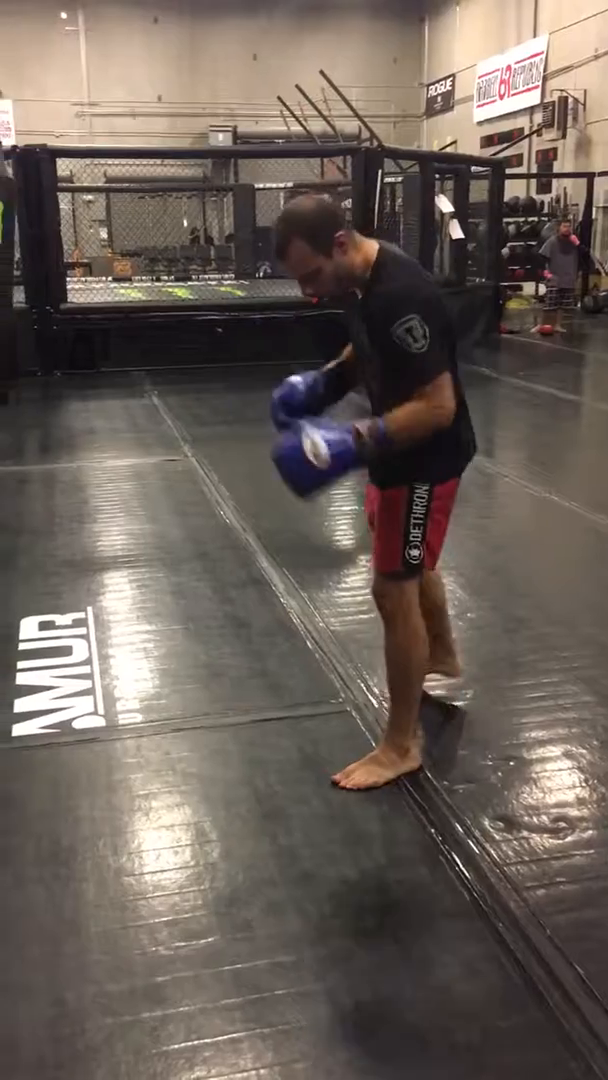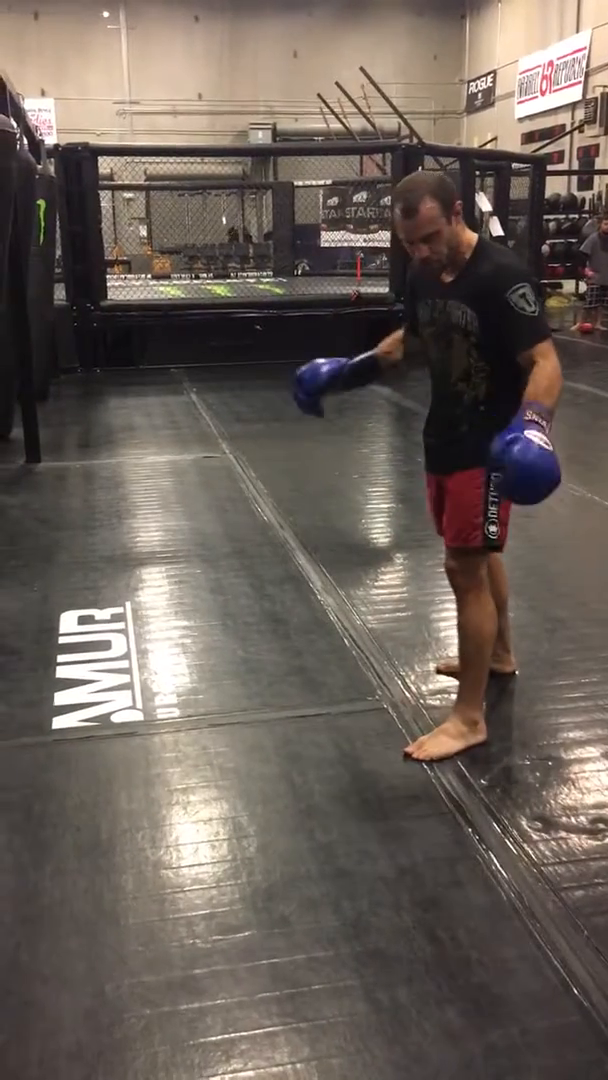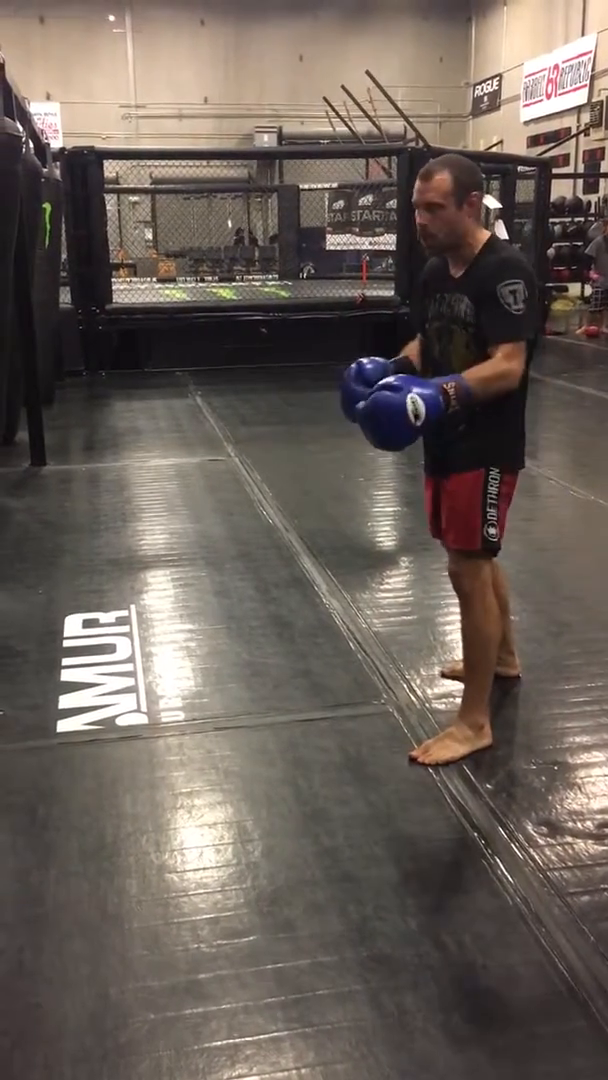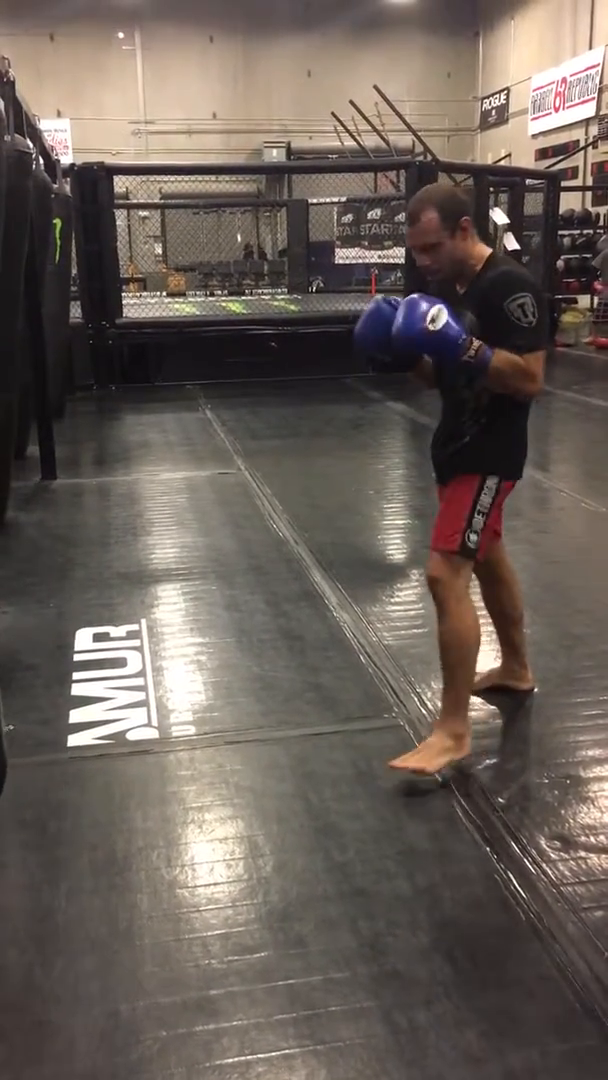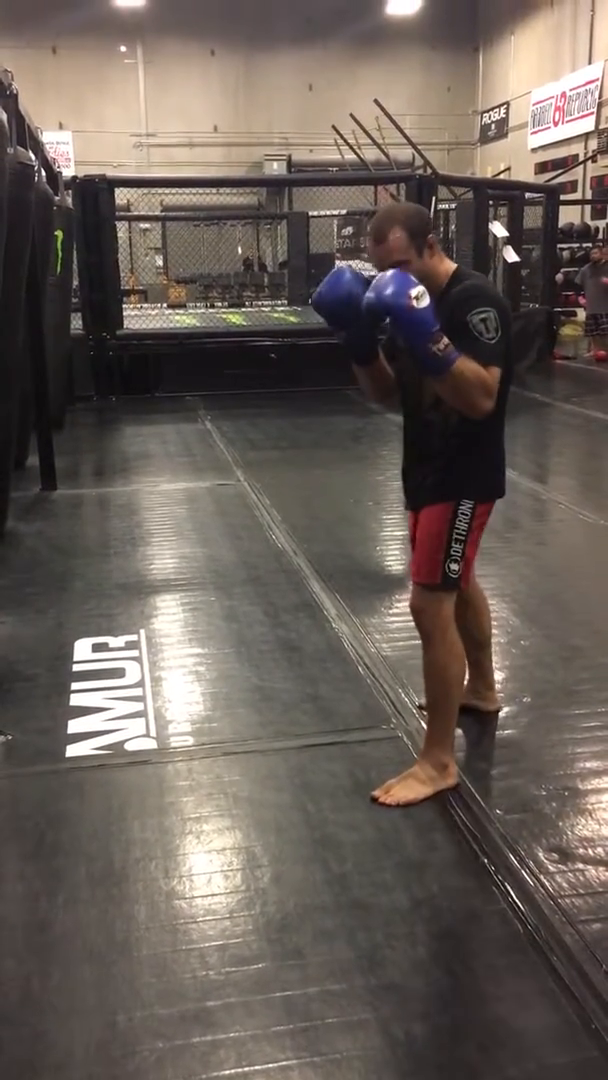
dt=1s
person 1, frame 1
left shoulder: (402, 295)
right shoulder: (359, 280)
left elbow: (438, 405)
left wrist: (353, 443)
right wrist: (326, 381)
left hip: (424, 457)
right hip: (397, 449)
left knee: (392, 589)
right knee: (413, 560)
left ankle: (402, 744)
right ankle: (440, 653)
person 1, frame 2
left shoulder: (502, 276)
right shoulder: (423, 274)
left elbow: (544, 361)
left wrist: (532, 423)
right wrist: (353, 369)
left hip: (487, 446)
right hip: (444, 437)
left knee: (465, 567)
right knee: (478, 552)
left ankle: (468, 717)
right ankle: (500, 652)
person 1, frame 3
left shoulder: (505, 271)
right shoulder: (435, 270)
left elbow: (507, 368)
left wrist: (436, 399)
right wrist: (391, 370)
left hip: (486, 448)
right hip: (449, 442)
left knee: (467, 569)
right knee: (477, 554)
left ankle: (474, 721)
right ankle: (503, 656)
person 1, frame 4
left shoulder: (509, 287)
right shoulder: (443, 286)
left elbow: (530, 379)
left wrist: (462, 345)
right wrist: (403, 348)
left hip: (488, 453)
right hip: (458, 444)
left knee: (446, 575)
right knee: (487, 557)
left ankle: (452, 731)
right ankle: (515, 667)
person 1, frame 5
left shoulder: (474, 302)
right shoulder: (405, 297)
left elbow: (482, 399)
right elbow: (385, 392)
left wrist: (426, 335)
right wrist: (359, 335)
left hip: (463, 477)
right hip: (431, 469)
left knee: (430, 604)
right knee: (459, 583)
left ankle: (438, 762)
right ankle: (482, 688)
